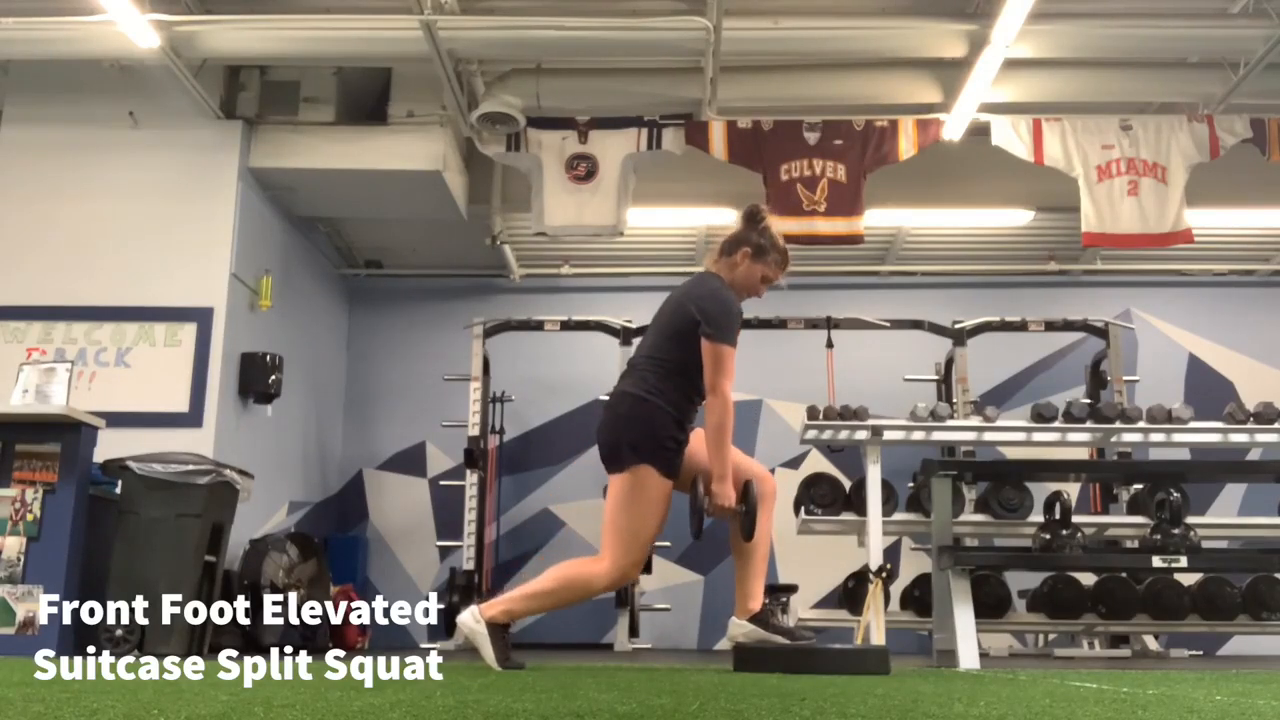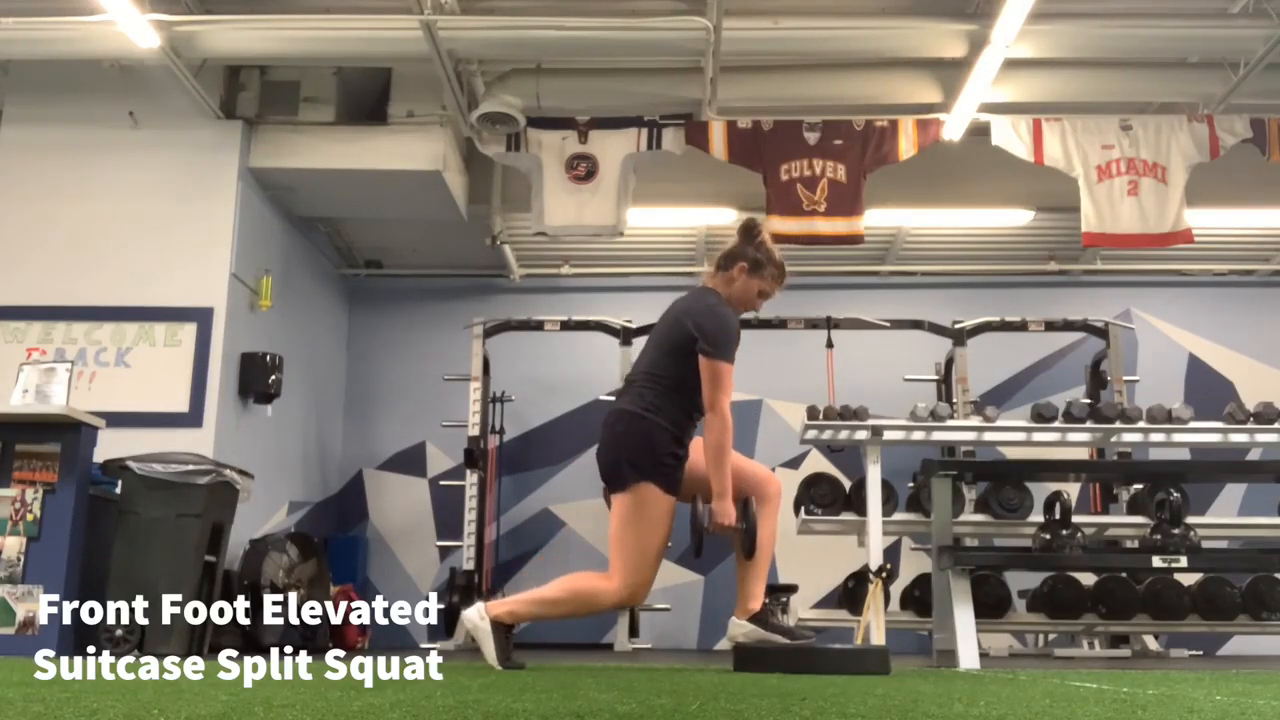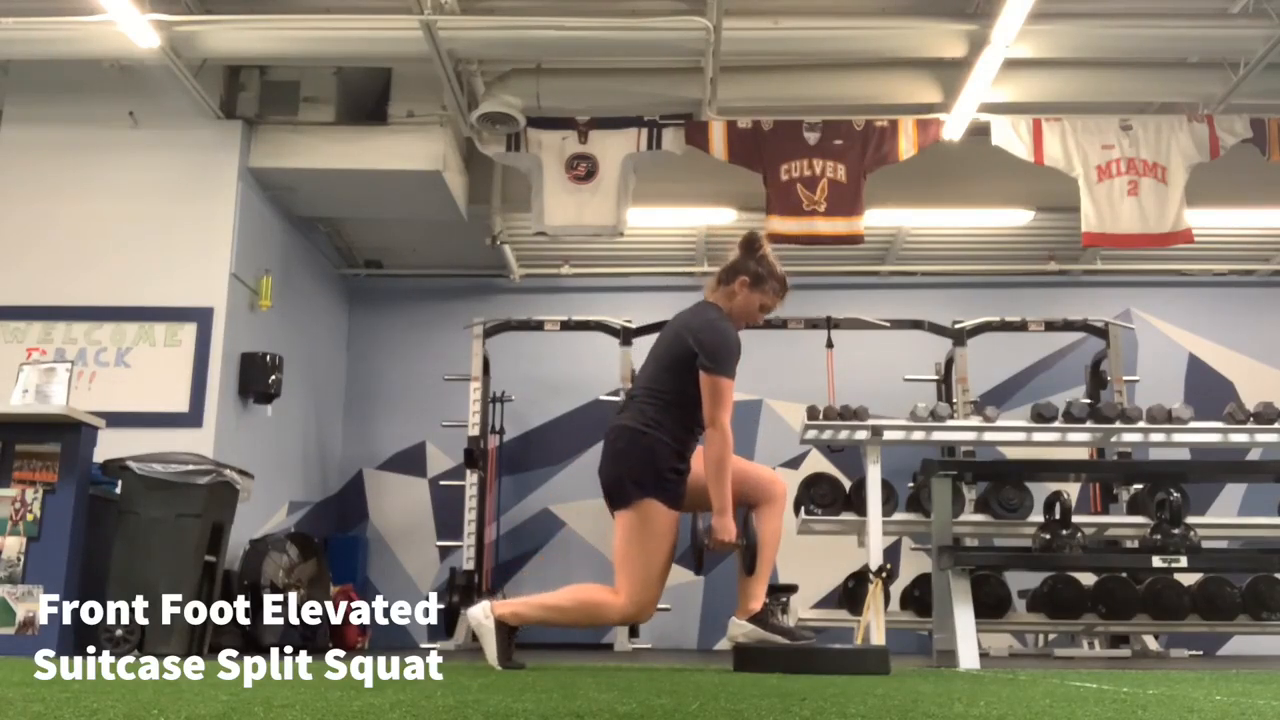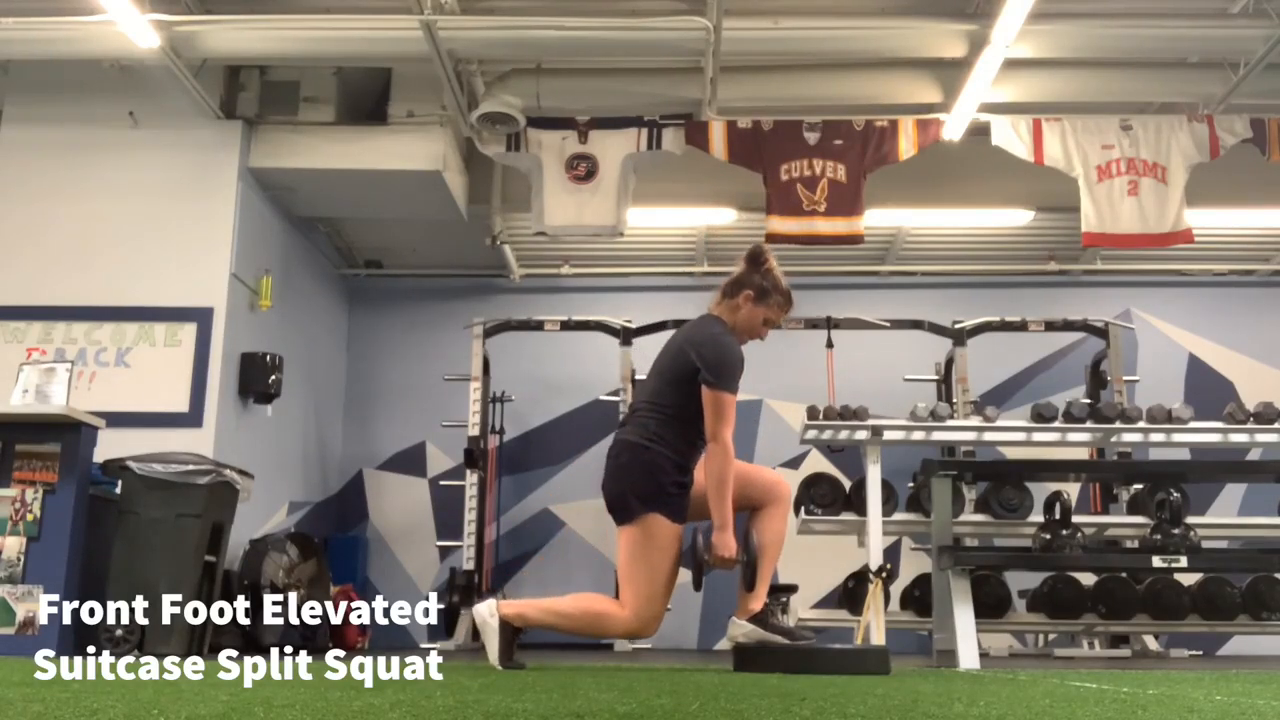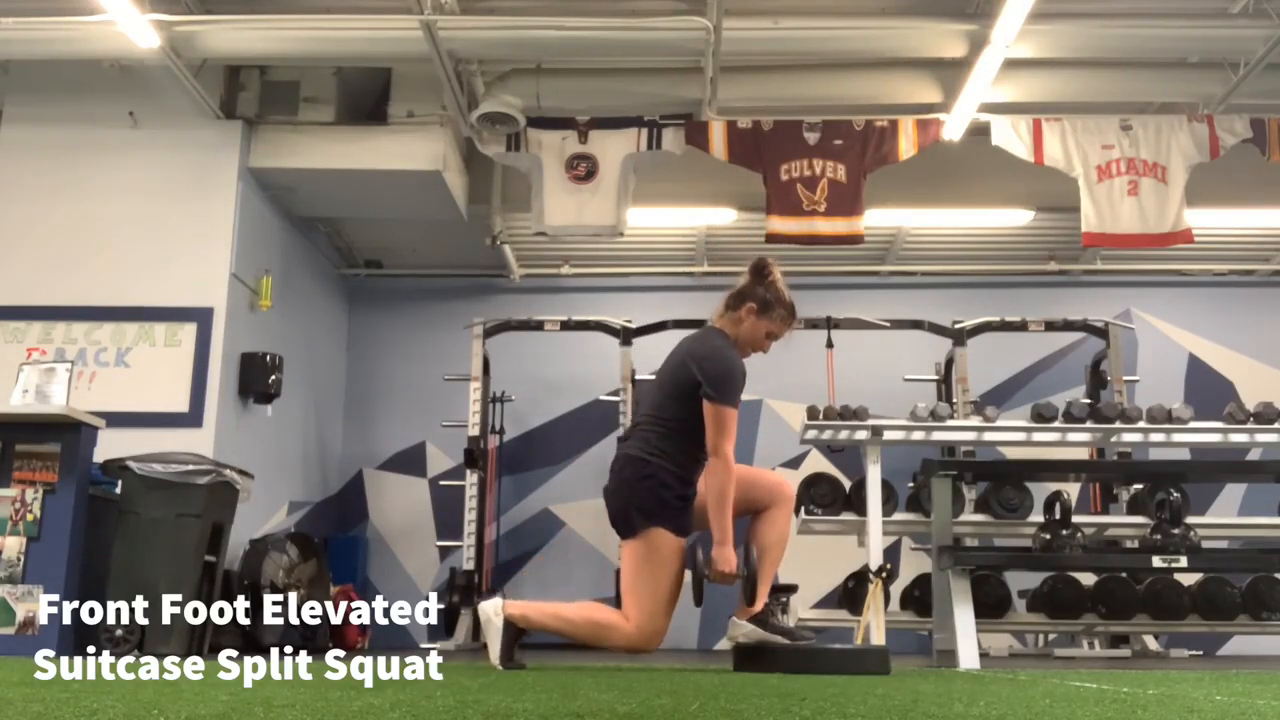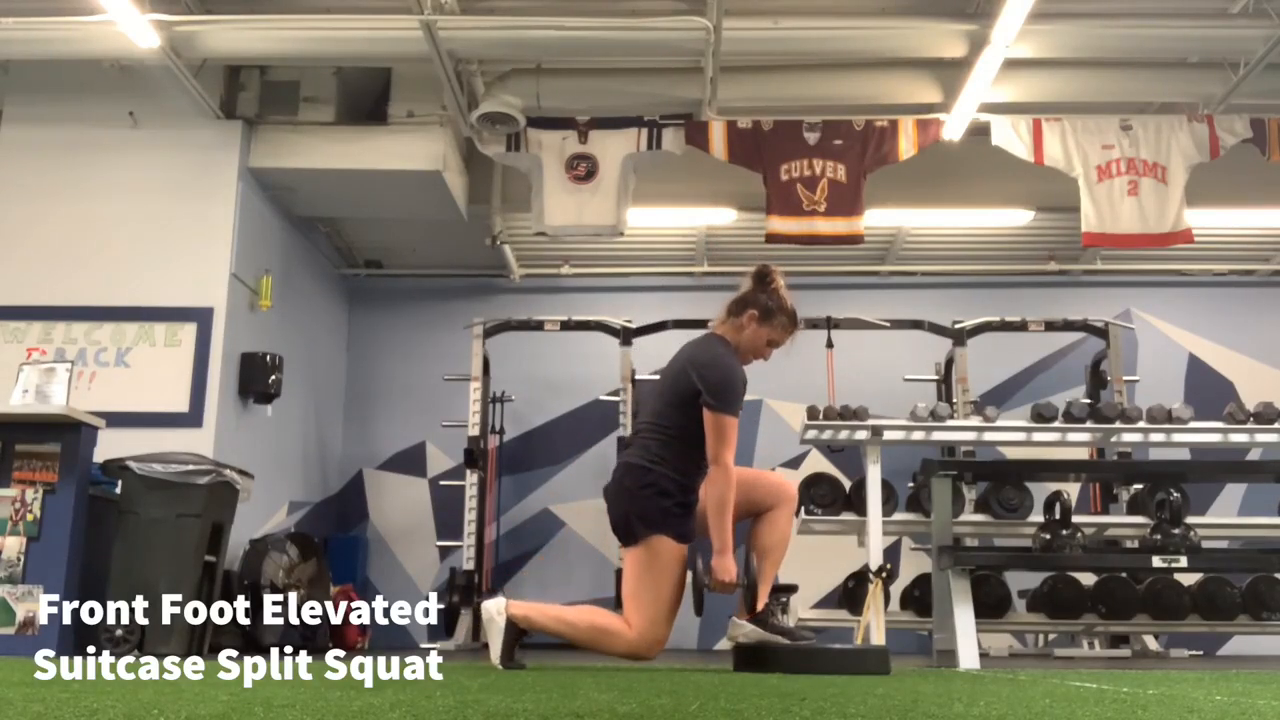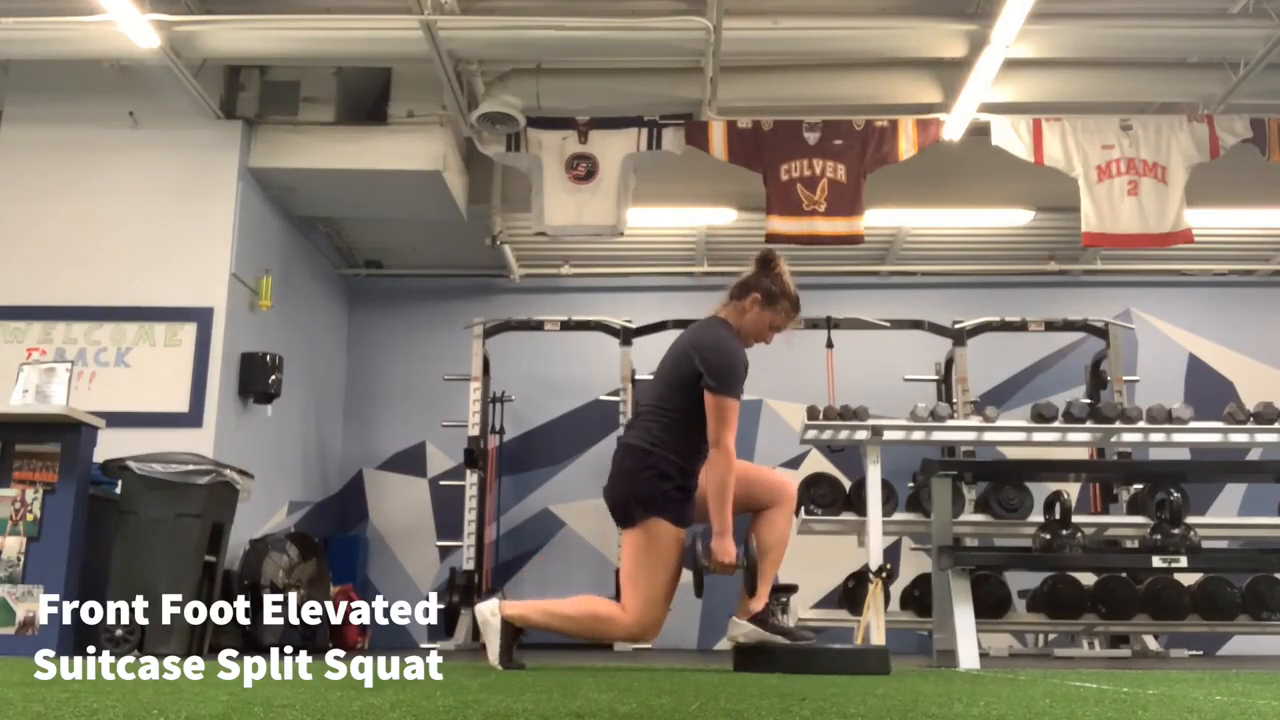
dt=0.2s
person 1, frame 1
left shoulder: (700, 290)
right shoulder: (721, 303)
right elbow: (718, 395)
right wrist: (721, 480)
left hip: (655, 425)
right hip: (643, 429)
left knee: (760, 486)
right knee: (617, 569)
left ankle: (750, 615)
right ankle: (489, 615)
person 1, frame 2
left shoulder: (697, 305)
right shoulder: (719, 319)
right elbow: (717, 412)
right wrist: (722, 498)
left hip: (651, 439)
right hip: (642, 445)
left knee: (764, 487)
right knee: (626, 589)
left ankle: (751, 614)
right ankle: (495, 614)
person 1, frame 3
left shoulder: (698, 319)
right shoulder: (719, 334)
right elbow: (717, 428)
right wrist: (722, 514)
left hip: (655, 454)
right hip: (645, 461)
left knee: (770, 489)
right knee: (634, 606)
left ankle: (751, 615)
right ankle: (500, 613)
person 1, frame 4
left shoulder: (702, 332)
right shoulder: (723, 349)
right elbow: (719, 443)
right wrist: (723, 529)
left hip: (658, 467)
right hip: (648, 475)
left knee: (775, 491)
right knee: (638, 620)
left ankle: (752, 615)
right ankle: (505, 613)
person 1, frame 5
left shoulder: (704, 344)
right shoulder: (724, 362)
right elbow: (720, 457)
right wrist: (723, 544)
left hip: (661, 480)
right hip: (651, 489)
left knee: (778, 493)
right knee: (642, 634)
left ankle: (753, 615)
right ankle: (509, 613)
person 1, frame 6
left shoulder: (706, 351)
right shoulder: (724, 370)
right elbow: (720, 466)
right wrist: (723, 552)
left hip: (663, 487)
right hip: (652, 497)
left knee: (781, 494)
right knee: (643, 641)
left ankle: (754, 615)
right ankle: (512, 612)
person 1, frame 7
left shoulder: (707, 334)
right shoulder: (726, 352)
right elbow: (721, 448)
right wrist: (723, 535)
left hip: (662, 471)
right hip: (652, 480)
left knee: (780, 492)
right knee: (639, 623)
left ankle: (753, 615)
right ankle: (506, 614)
